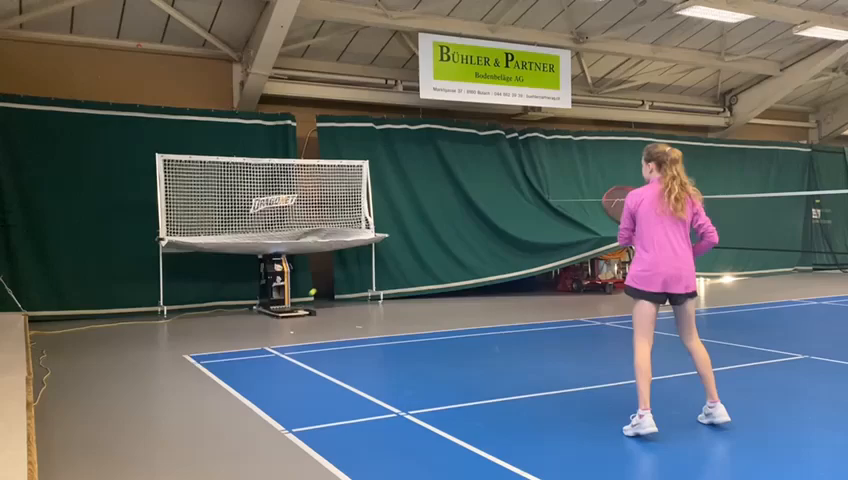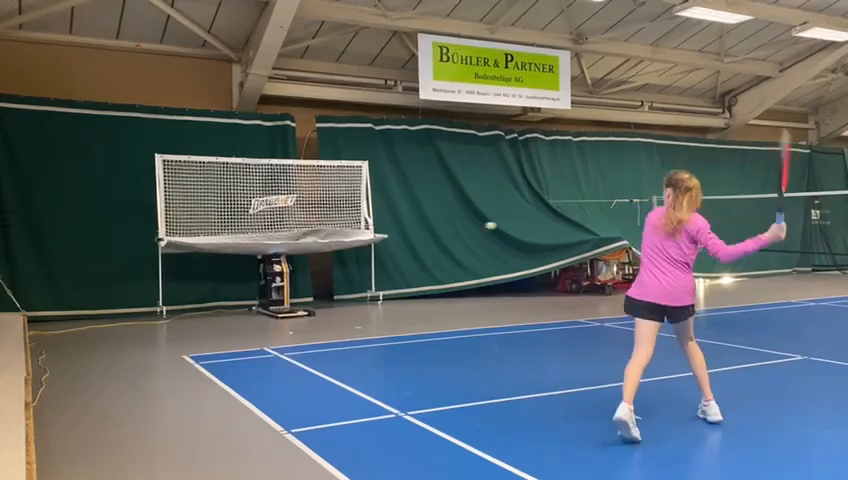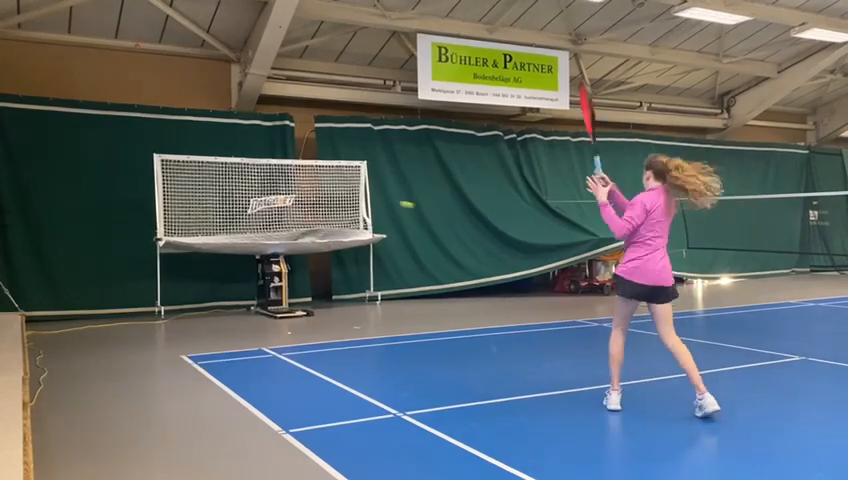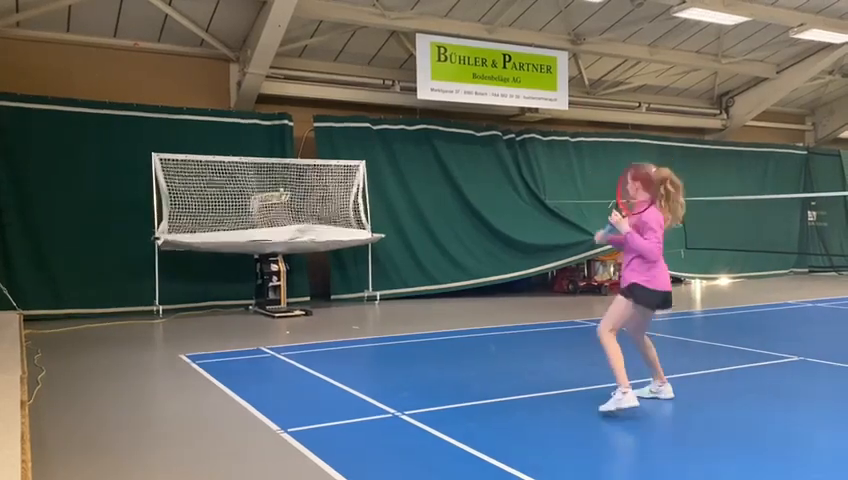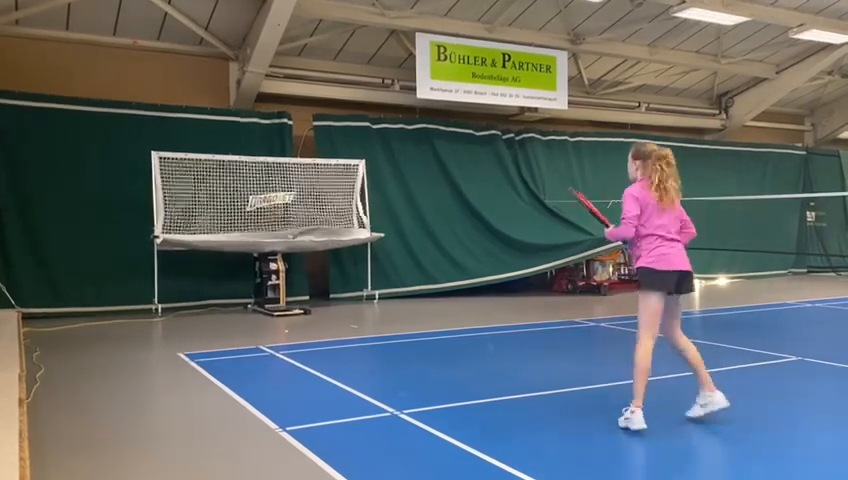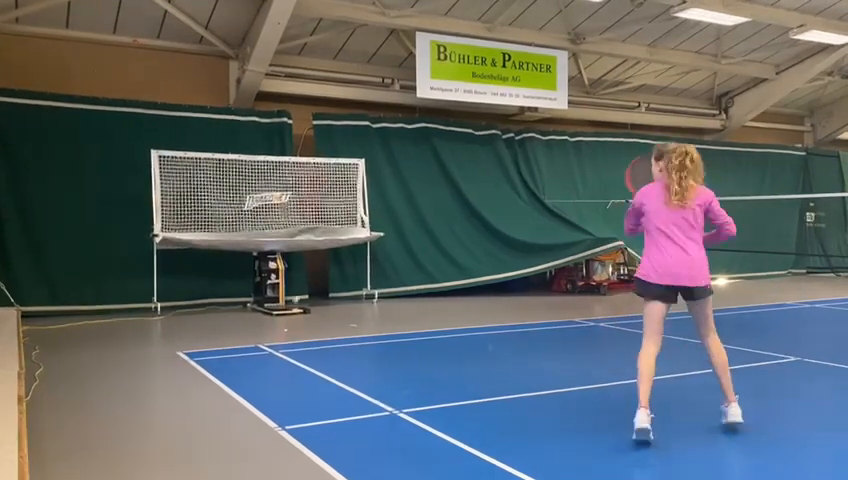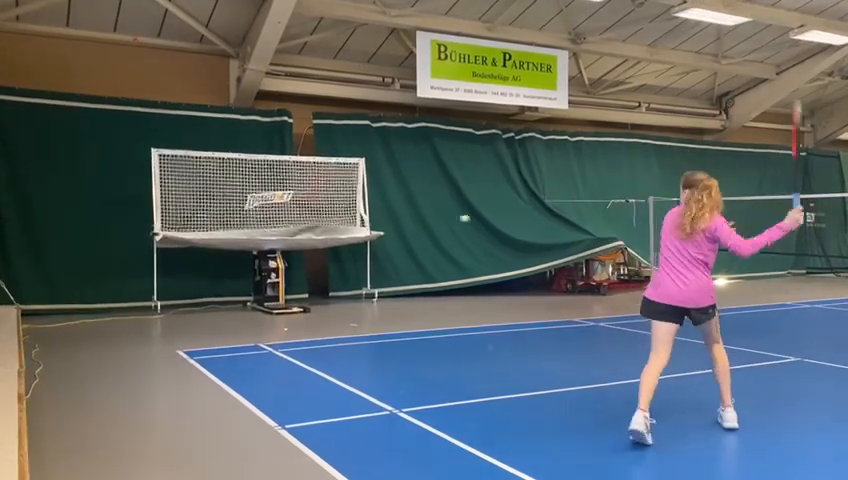
dt=0.4s
person 1, frame 1
left shoulder: (636, 197)
right shoulder: (689, 196)
left elbow: (624, 240)
right elbow: (710, 239)
left hip: (646, 277)
right hip: (681, 277)
left knee: (642, 344)
right knee: (691, 339)
left ankle: (644, 415)
right ankle: (714, 405)
person 1, frame 2
left shoulder: (650, 217)
right shoulder: (696, 222)
right elbow: (725, 254)
right wrist: (768, 236)
left hip: (646, 294)
right hip: (680, 294)
left knee: (641, 355)
right knee: (688, 344)
left ankle: (626, 407)
right ankle: (709, 404)
person 1, frame 3
left shoulder: (645, 200)
right shoulder: (665, 199)
left elbow: (620, 231)
right elbow: (630, 208)
left wrist: (603, 201)
right wrist: (610, 188)
left hip: (634, 274)
right hip: (661, 277)
left knee: (618, 331)
right knee: (670, 337)
left ankle: (614, 393)
right ankle: (703, 394)
person 1, frame 4
left shoulder: (650, 214)
right shoulder: (644, 212)
left elbow: (653, 254)
right elbow: (627, 241)
left wrist: (624, 230)
right wrist: (609, 236)
left hip: (645, 285)
right hip: (651, 285)
left knee: (605, 331)
right knee: (637, 333)
left ankle: (624, 391)
right ankle: (660, 383)
person 1, frame 5
left shoulder: (633, 192)
right shoulder: (667, 193)
left elbow: (628, 230)
right elbow: (689, 231)
left wrist: (610, 233)
left hip: (654, 267)
right hip: (680, 266)
left knee: (646, 338)
right knee: (674, 334)
left ankle: (635, 410)
right ankle: (709, 393)
person 1, frame 6
left shoulder: (644, 194)
right shoulder: (702, 194)
left elbow: (630, 229)
right elbow: (729, 230)
left hip: (657, 275)
right hip: (695, 274)
left knee: (651, 344)
right knee: (709, 336)
left ankle: (642, 412)
right ankle: (731, 405)
person 1, frame 7
left shoulder: (671, 217)
right shoulder: (714, 221)
right elbow: (745, 249)
right wrist: (786, 225)
left hip: (662, 296)
right hip: (699, 296)
left knee: (657, 358)
right knee: (715, 346)
left ankle: (641, 415)
right ankle: (727, 409)
